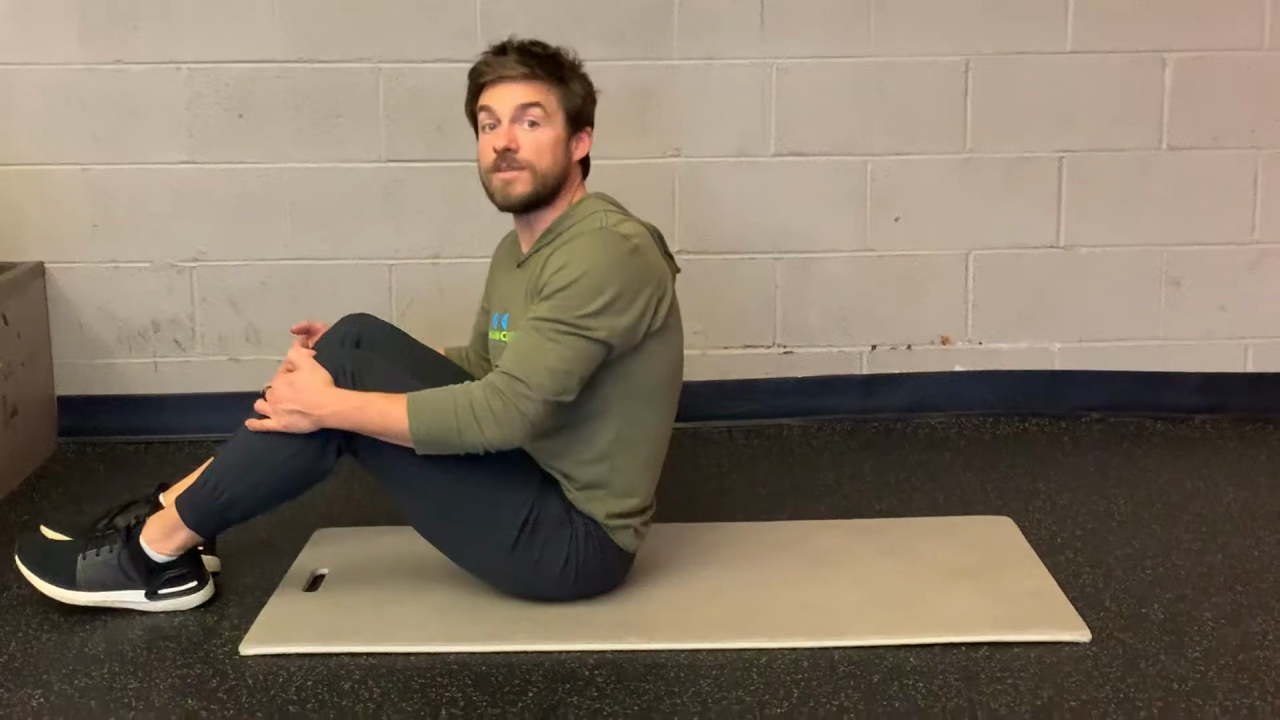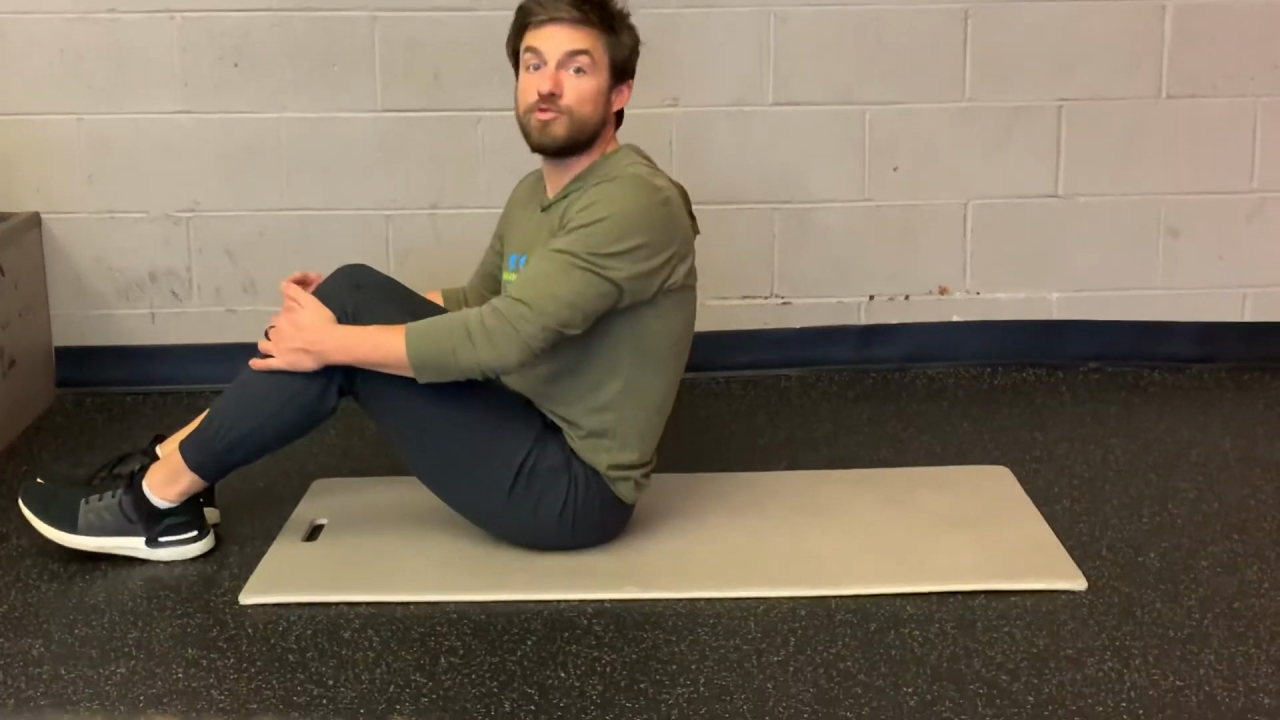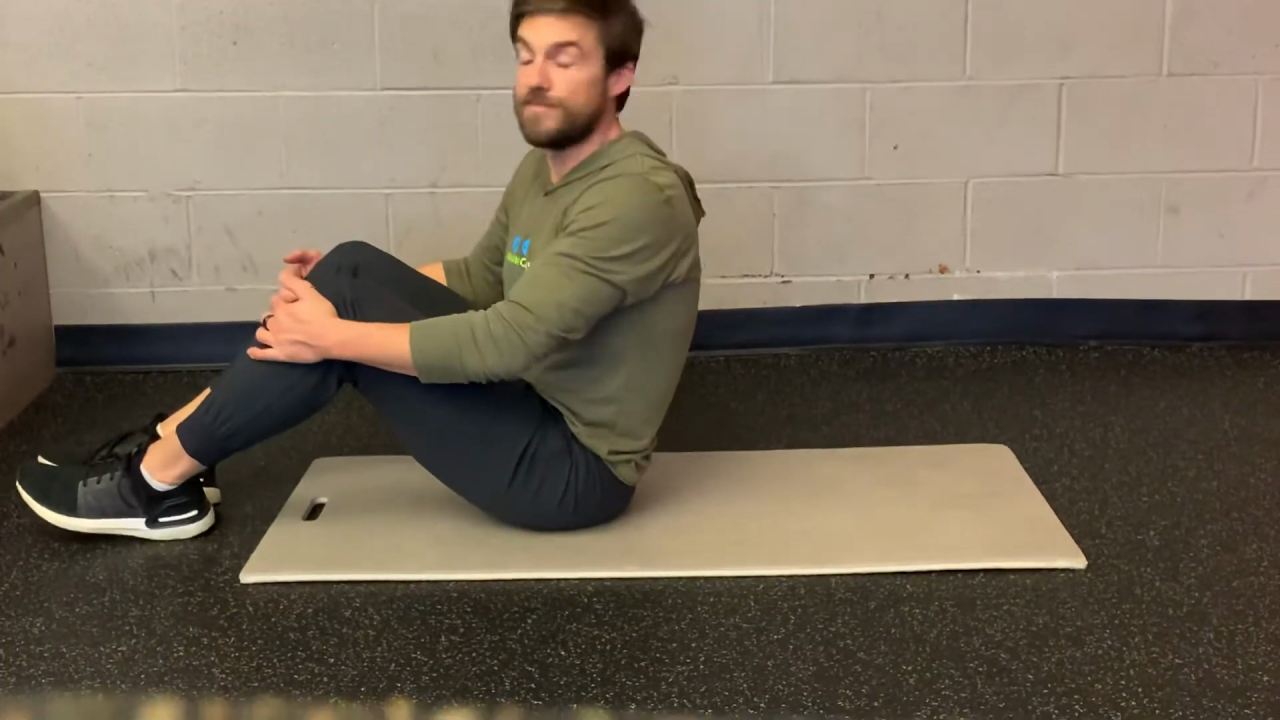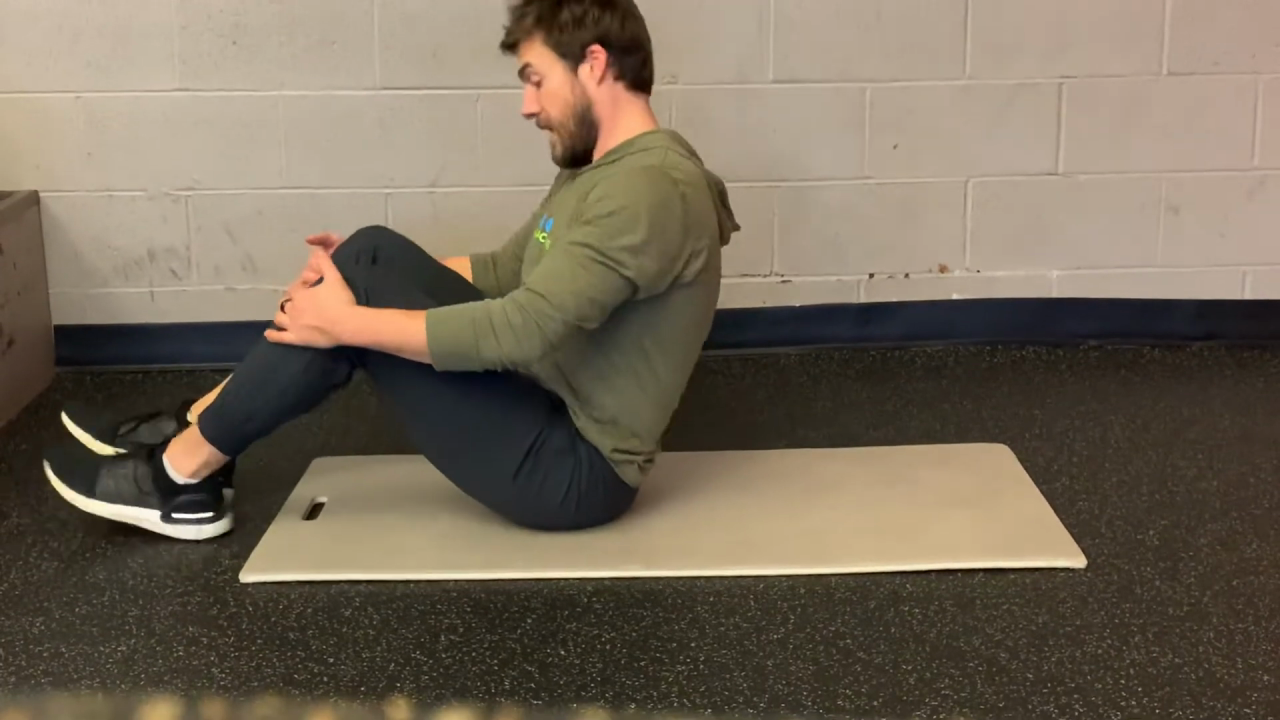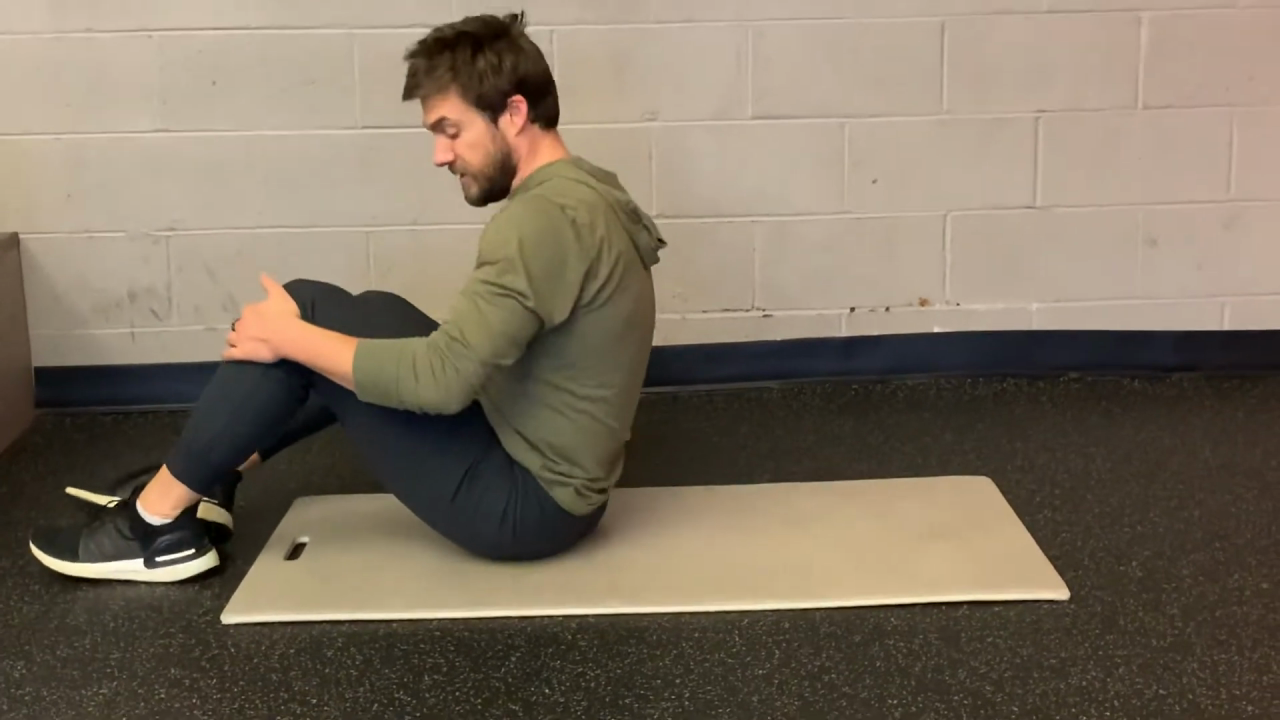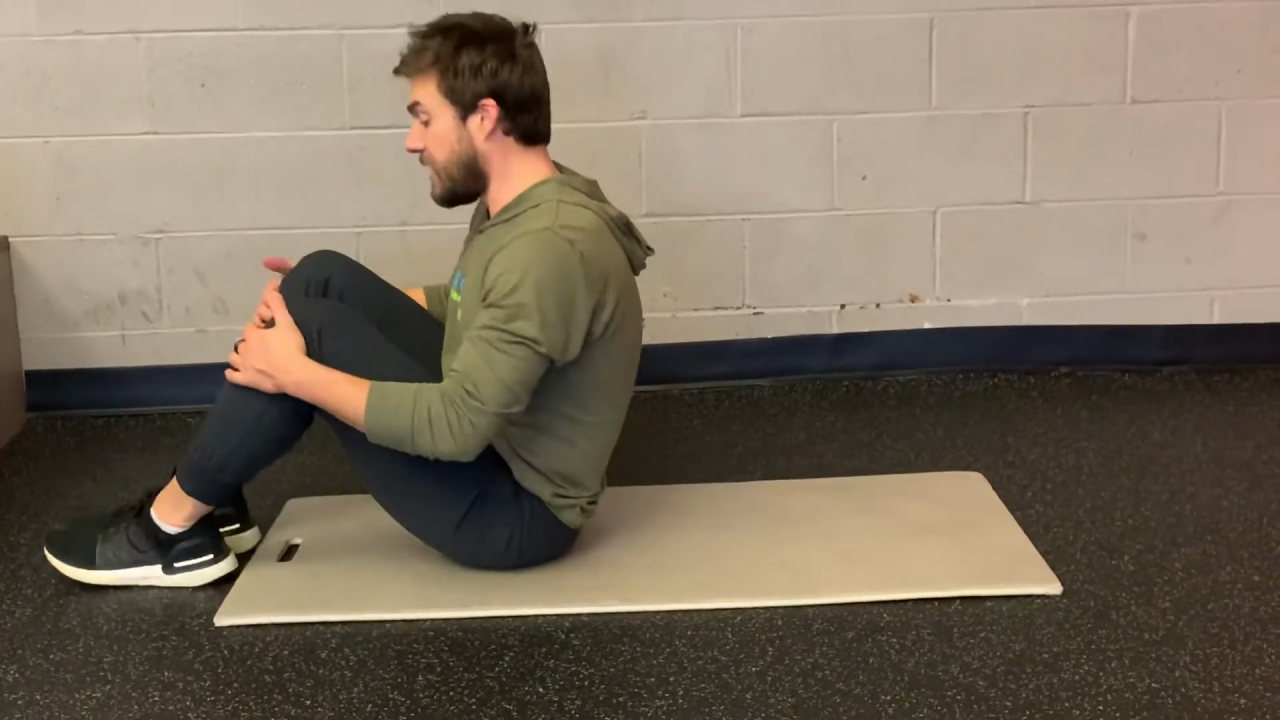
dt=0.7s
person 1, frame 1
left shoulder: (606, 252)
right shoulder: (521, 248)
left elbow: (504, 411)
right elbow: (485, 364)
left wrist: (331, 404)
right wrist: (345, 359)
left hip: (574, 539)
right hip: (541, 485)
left knee: (346, 379)
right knee: (358, 338)
left ankle: (156, 551)
right ankle: (175, 509)
person 1, frame 2
left shoulder: (634, 204)
right shoulder: (535, 192)
left elbow: (500, 336)
right elbow: (480, 304)
left wrist: (332, 340)
right wrist: (343, 310)
left hip: (573, 489)
right hip: (540, 436)
left knee: (344, 343)
right knee: (355, 290)
left ankle: (157, 500)
right ankle: (173, 461)
person 1, frame 3
left shoulder: (637, 199)
right shoulder: (542, 170)
left elbow: (505, 340)
right elbow: (481, 278)
left wrist: (333, 335)
right wrist: (345, 285)
left hip: (574, 471)
right hip: (541, 409)
left knee: (344, 308)
right knee: (352, 265)
left ankle: (157, 480)
right ankle: (174, 440)
person 1, frame 4
left shoulder: (647, 189)
right shoulder: (605, 169)
left elbow: (517, 330)
right elbow: (507, 269)
left wrist: (350, 320)
right wrist: (355, 275)
left hip: (572, 473)
right hip: (554, 414)
left knee: (357, 305)
right knee: (376, 251)
left ankle: (180, 478)
right ankle: (195, 429)
person 1, frame 5
left shoulder: (545, 217)
right shoulder: (579, 197)
left elbow: (443, 379)
left wrist: (292, 338)
left hip: (523, 505)
right hip: (556, 483)
left knee: (307, 308)
right knee: (376, 315)
left ankle: (160, 521)
right ankle: (212, 474)
person 1, frame 6
left shoulder: (551, 246)
right shoulder: (516, 205)
left elbow: (457, 427)
right elbow: (466, 310)
left wrist: (296, 373)
right wrist: (325, 303)
left hip: (517, 514)
right hip: (493, 442)
left knee: (313, 332)
right knee: (323, 278)
left ankle: (171, 529)
right ankle: (209, 500)
